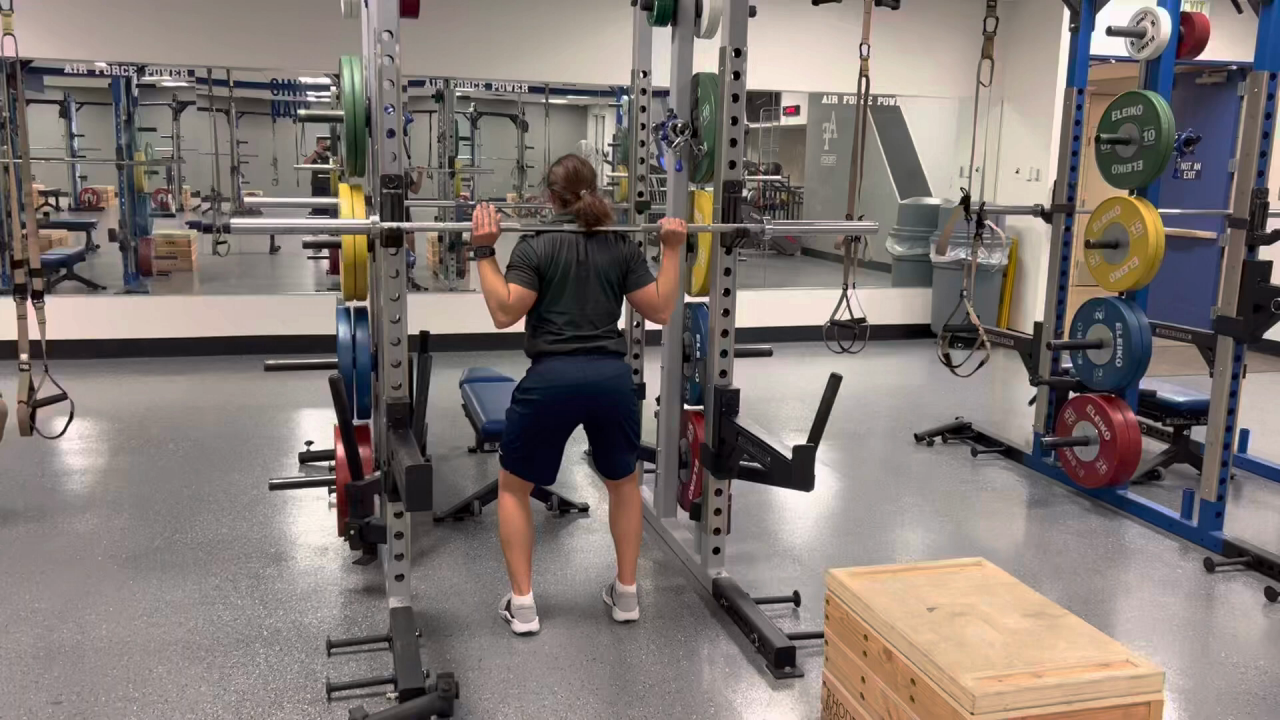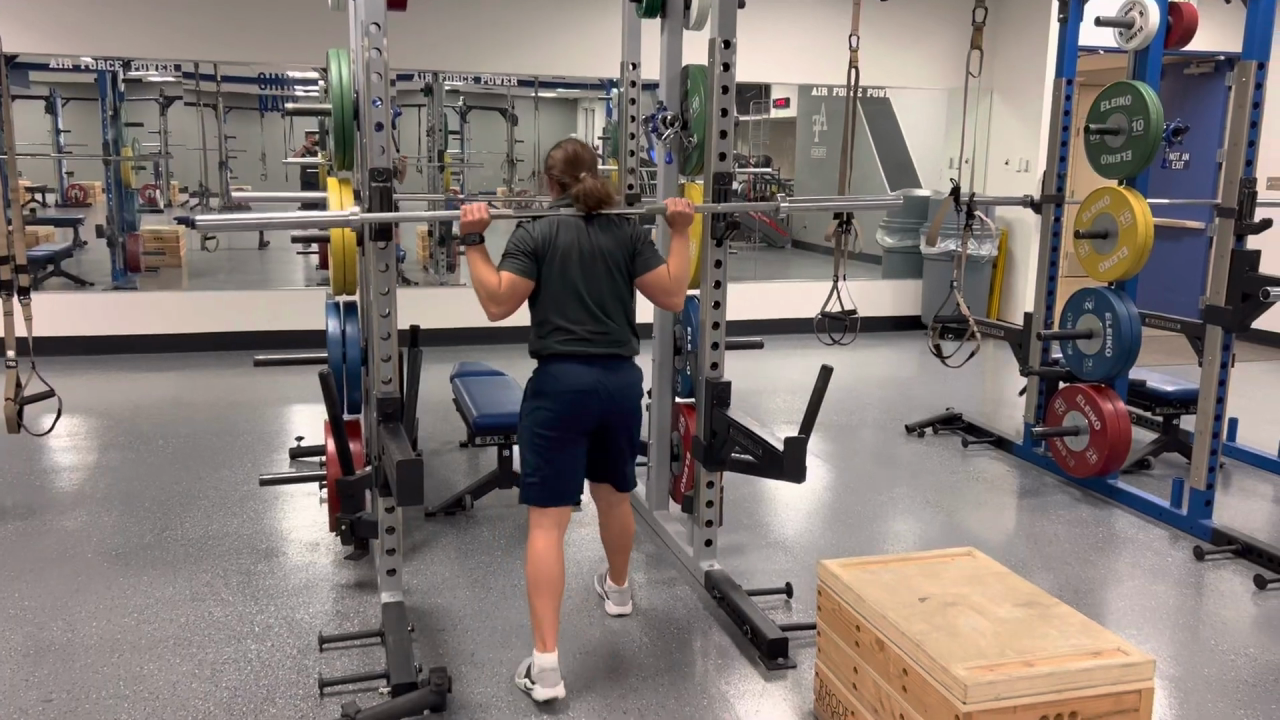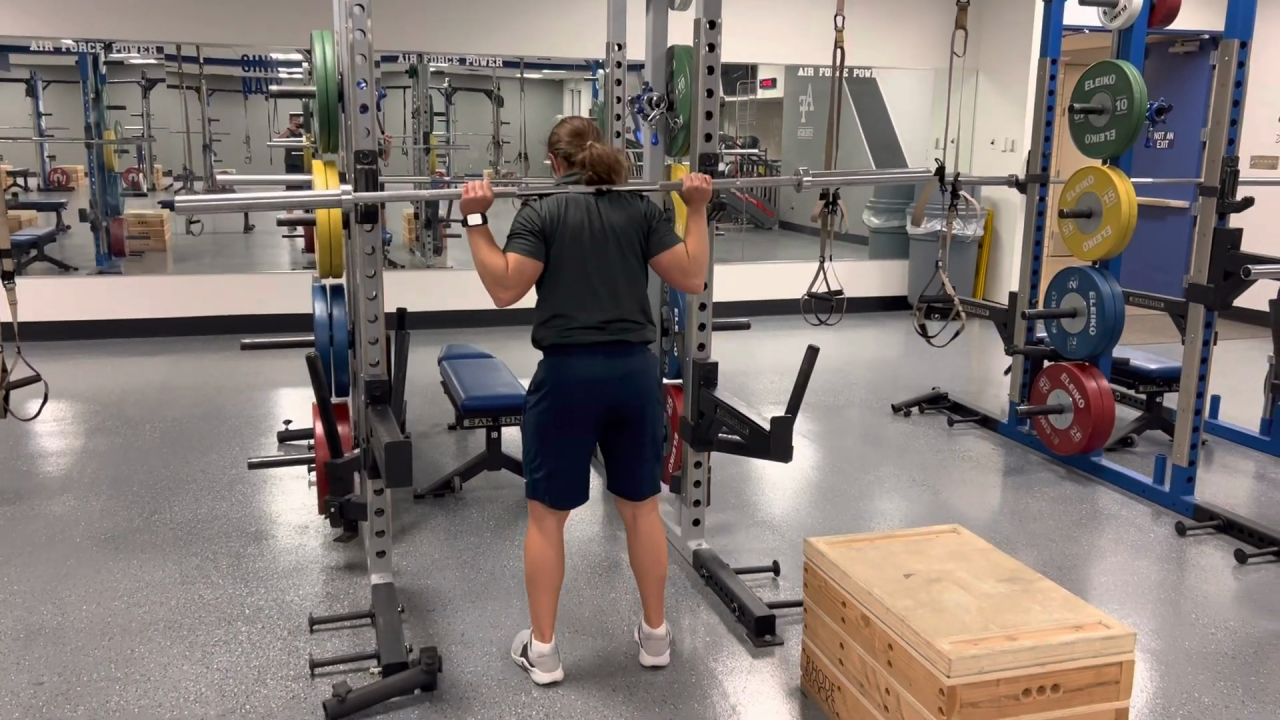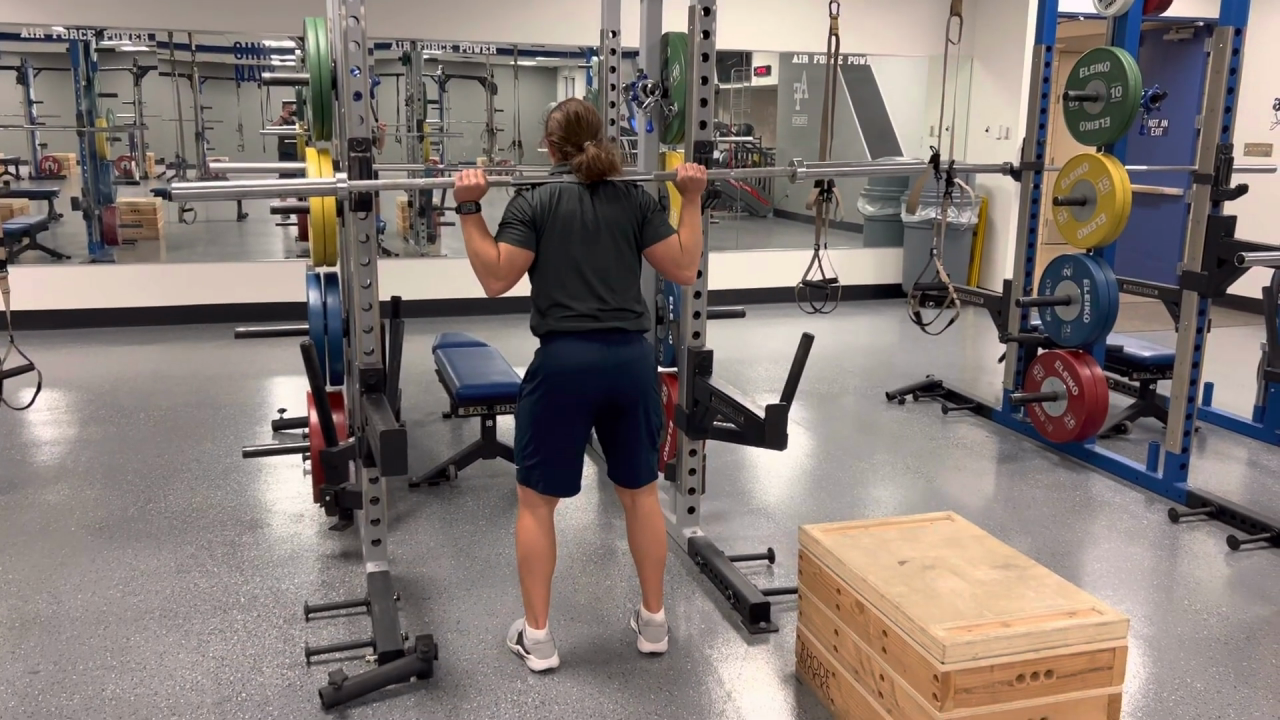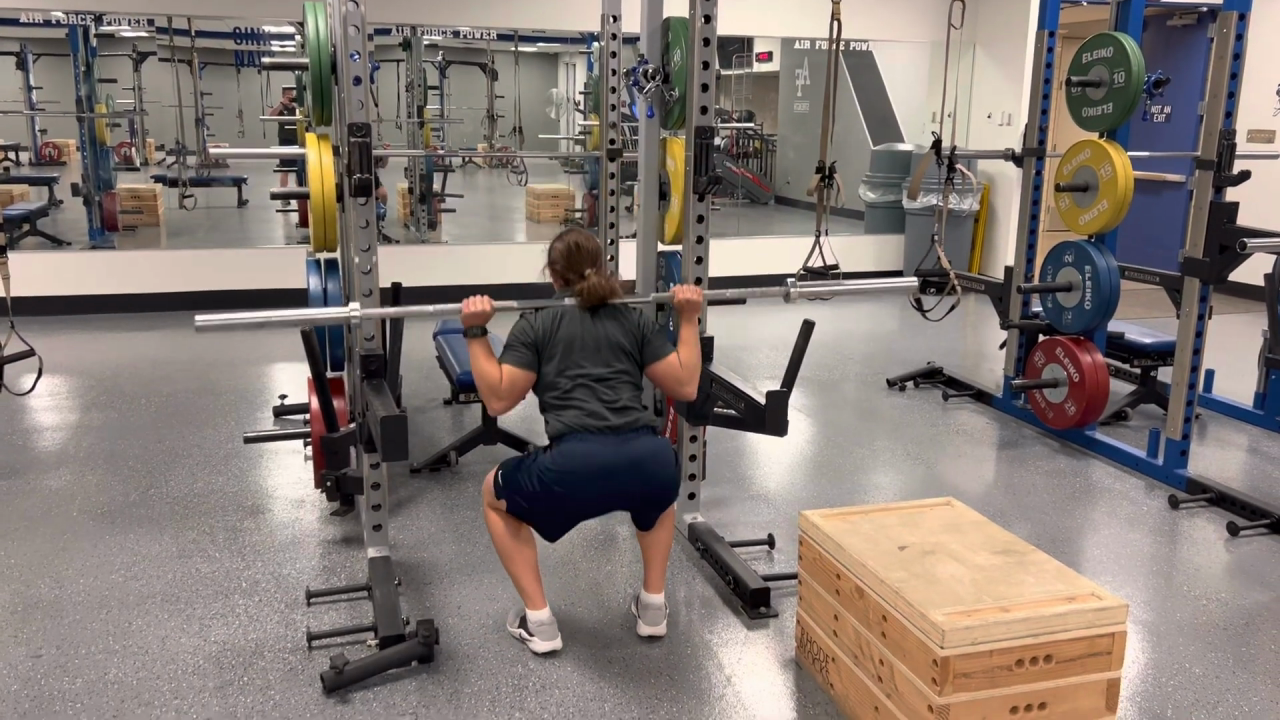
dt=1s
person 1, frame 1
left shoulder: (536, 246)
right shoulder: (622, 247)
left elbow: (504, 312)
right elbow: (661, 310)
left wrist: (484, 252)
right wrist: (673, 250)
left hip: (552, 380)
right hip: (612, 378)
left knee: (514, 488)
right knee: (624, 483)
left ankle: (522, 603)
right ankle: (626, 593)
person 1, frame 2
left shoulder: (534, 233)
right shoulder: (628, 231)
left elbow: (497, 304)
right elbow: (672, 297)
left wrist: (473, 241)
right wrist: (680, 232)
left hip: (560, 383)
right hip: (621, 380)
left knee: (548, 521)
right knee: (615, 493)
left ankle: (545, 664)
right ankle: (617, 588)
person 1, frame 3
left shoulder: (541, 212)
right shoulder: (641, 209)
left elbow: (505, 288)
right elbow: (692, 278)
left wrist: (475, 220)
right wrist: (697, 210)
left hip: (568, 374)
right hip: (635, 371)
left knee: (547, 514)
right knee: (641, 507)
left ankle: (543, 649)
right ankle: (655, 634)
person 1, frame 4
left shoulder: (534, 202)
right shoulder: (636, 199)
left elbow: (496, 278)
right elbow: (684, 268)
left wrist: (468, 208)
right wrist: (692, 200)
left hip: (564, 363)
right hip: (631, 359)
left knee: (536, 500)
right knee: (640, 491)
left ankle: (537, 636)
right ankle: (654, 621)
person 1, frame 5
left shoulder: (536, 325)
right shoulder: (635, 319)
left elbow: (499, 399)
right elbow: (685, 387)
left wrist: (475, 334)
right wrist: (688, 320)
left hip: (575, 469)
right hip: (649, 466)
left knee: (495, 496)
right knee: (658, 484)
left ankle: (538, 620)
right ankle: (653, 605)
